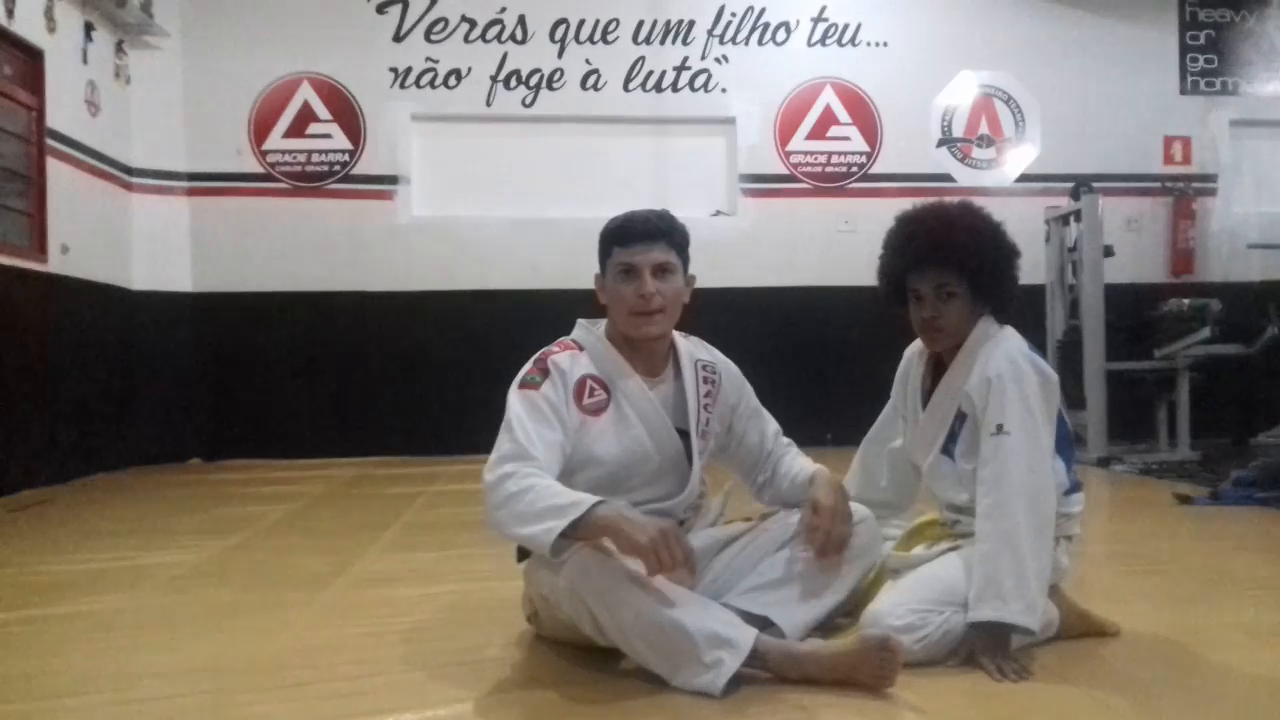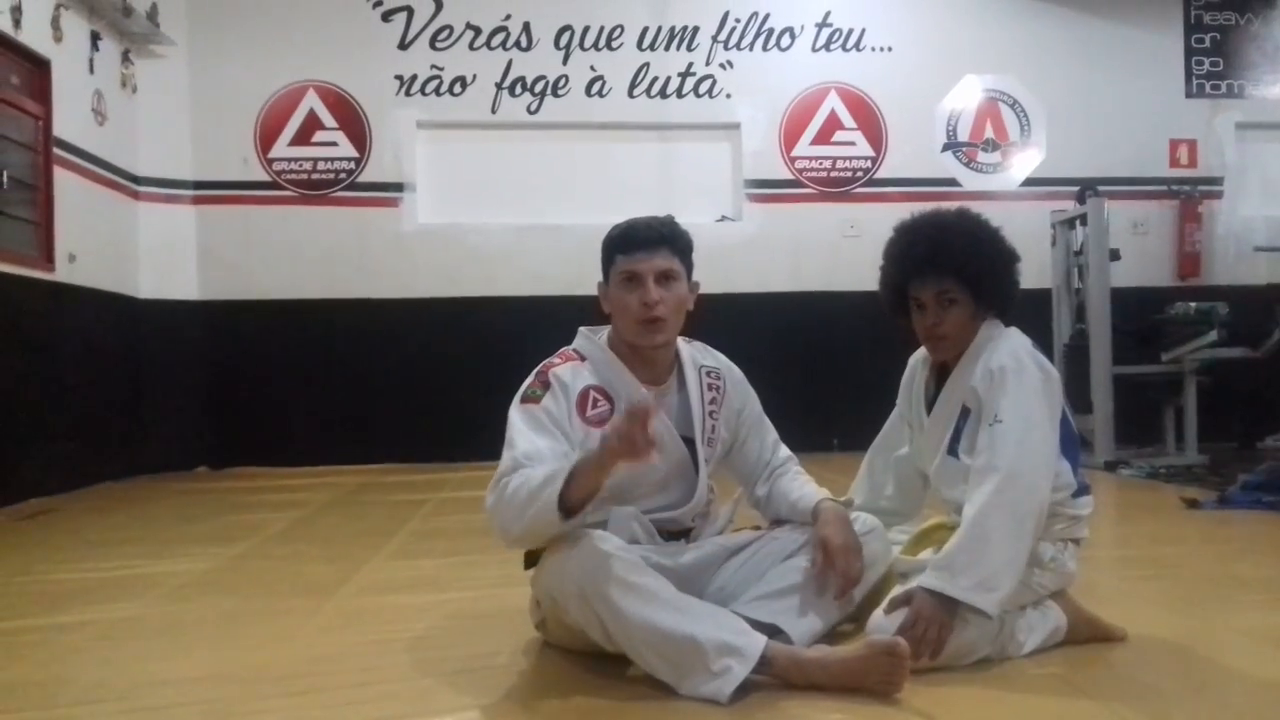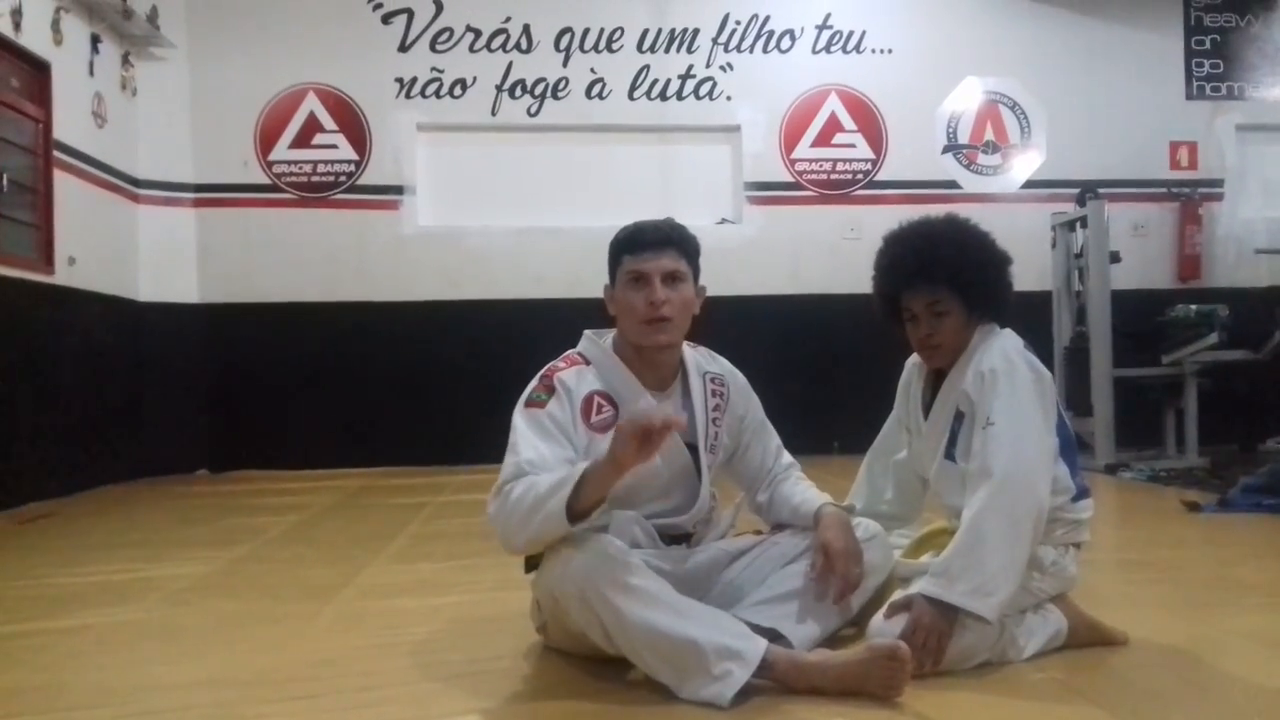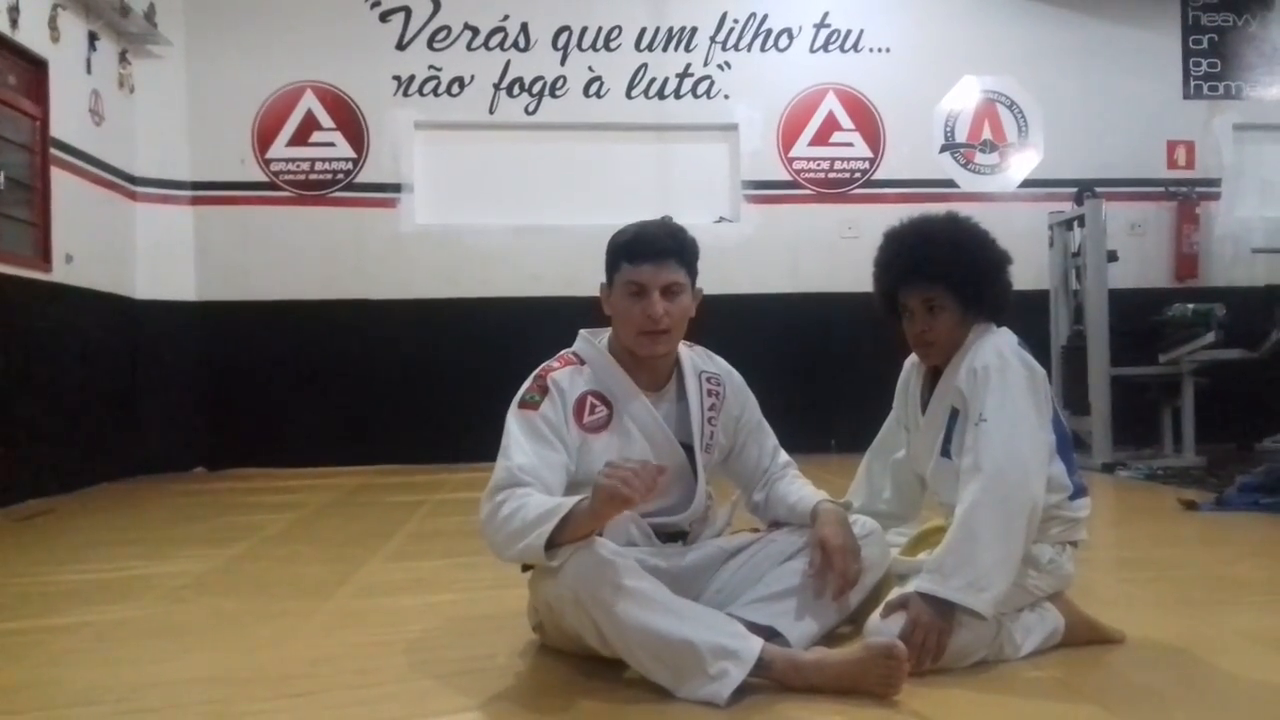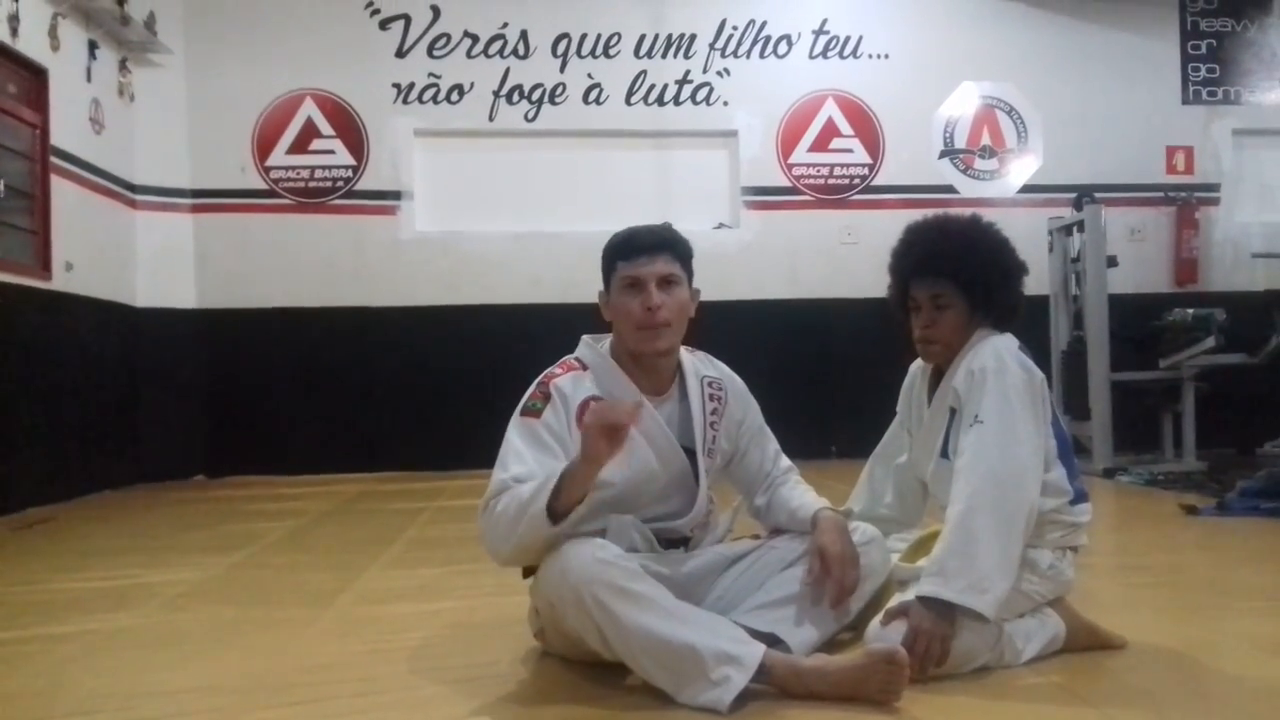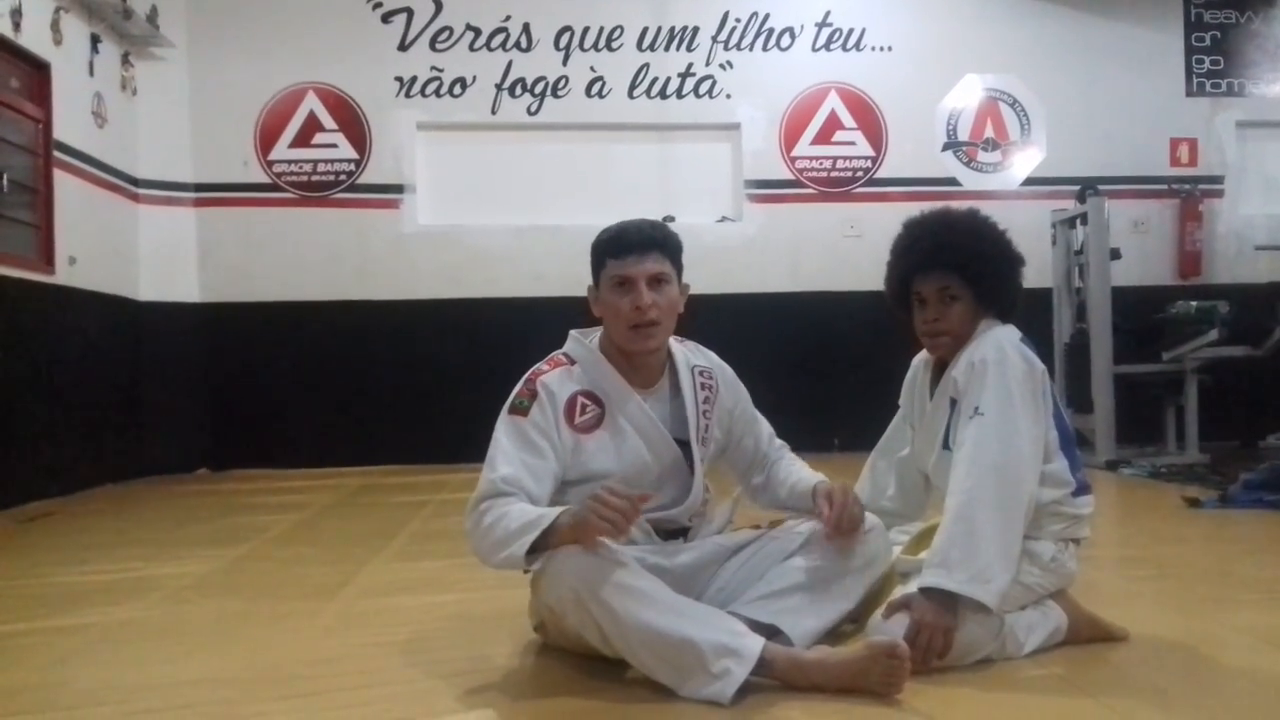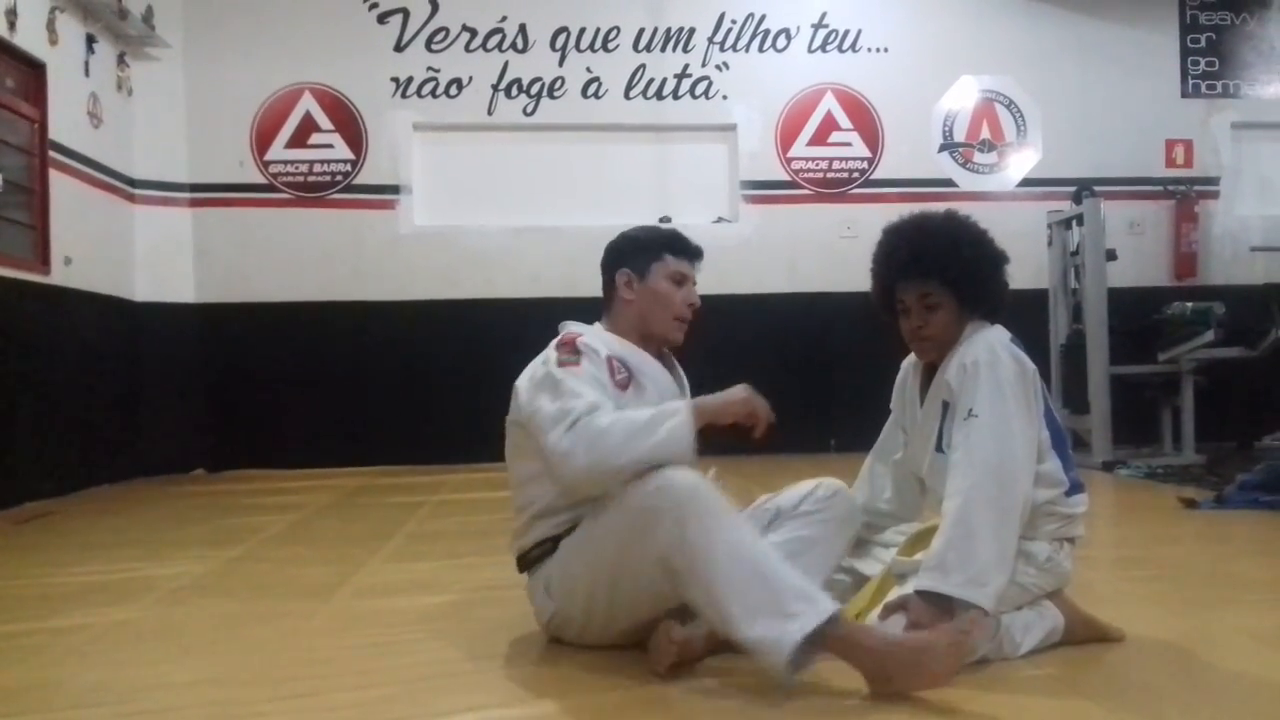
dt=0.7s
person 1, frame 1
left shoulder: (710, 371)
right shoulder: (556, 373)
left elbow: (770, 456)
right elbow: (510, 490)
left wrist: (819, 480)
right wrist: (613, 522)
left hip: (688, 558)
right hip: (601, 566)
left knee: (856, 529)
right knee: (574, 564)
left ankle: (716, 632)
right ankle: (789, 654)
person 1, frame 2
left shoulder: (716, 376)
right shoulder: (559, 382)
left elbow: (772, 470)
right elbow: (512, 511)
left wrist: (827, 510)
right wrist: (601, 460)
left hip: (698, 565)
right hip: (604, 577)
left knee: (865, 538)
right knee: (580, 563)
left ankle: (702, 642)
right ankle: (794, 661)
person 1, frame 3
left shoulder: (719, 380)
right shoulder: (562, 387)
left elbow: (774, 476)
right elbow: (514, 517)
left wrist: (827, 514)
right wrist: (611, 466)
left hip: (700, 569)
right hip: (603, 576)
left knee: (866, 542)
right knee: (577, 565)
left ankle: (721, 642)
right ankle: (794, 664)
person 1, frame 4
left shoulder: (715, 380)
right shoulder: (557, 387)
left elbow: (771, 475)
right elbow: (506, 517)
left wrist: (825, 510)
right wrist: (590, 511)
left hip: (696, 569)
right hip: (602, 583)
left knee: (863, 540)
right knee: (575, 570)
left ankle: (726, 640)
right ankle: (789, 663)
person 1, frame 5
left shoulder: (717, 385)
right shoulder: (561, 392)
left elbow: (773, 480)
right elbow: (502, 531)
left wrist: (825, 519)
right wrist: (584, 469)
left hip: (696, 574)
right hip: (600, 591)
left knee: (863, 546)
right knee: (575, 568)
left ankle: (717, 648)
right ankle: (788, 669)
person 1, frame 6
left shoulder: (706, 374)
right shoulder: (550, 389)
left elbow: (764, 459)
right elbow: (489, 523)
left wrist: (820, 492)
right wrist: (570, 523)
left hip: (696, 565)
right hip: (601, 579)
left knee: (862, 537)
right knee: (571, 572)
left ankle: (728, 639)
right ankle: (792, 662)
person 1, frame 7
left shoulder: (659, 367)
right shoulder: (572, 356)
right elbow: (582, 453)
right wrist: (706, 410)
left hip: (668, 569)
right hip: (576, 584)
left knee: (825, 499)
right knee: (676, 493)
left ankle: (703, 622)
right ankle: (862, 649)
person 2, frame 1
left shoulder: (1006, 368)
right shoulder: (917, 360)
left elbow: (1014, 499)
right elbow: (888, 461)
left wrist: (995, 615)
left hip: (1021, 540)
right hip: (959, 529)
left knee: (887, 628)
left ankle: (1043, 613)
right ankle: (1028, 603)
person 2, frame 2
left shoulder: (1012, 366)
right shoulder: (923, 368)
left elbow: (1008, 493)
right elbow: (893, 468)
left wrist: (948, 588)
left hip: (1033, 541)
right hip: (971, 532)
left knee: (895, 634)
left ankle: (1056, 618)
right ankle: (1031, 606)
person 2, frame 3
left shoulder: (1004, 369)
right shoulder: (919, 371)
left elbow: (1007, 496)
right elbow: (893, 470)
left wrist: (947, 595)
left hip: (1034, 545)
right hip: (977, 537)
left knee: (897, 640)
left ankle: (1056, 622)
right ankle: (1032, 611)
person 2, frame 4
left shoulder: (998, 366)
right shoulder: (918, 370)
left elbow: (1001, 491)
right elbow: (892, 468)
left wrist: (944, 593)
left hip: (1030, 543)
right hip: (975, 536)
left knee: (894, 636)
left ankle: (1054, 620)
right ankle: (1029, 608)
person 2, frame 5
left shoulder: (998, 369)
right shoulder: (923, 374)
left elbow: (992, 493)
right elbow: (894, 474)
left wrist: (944, 598)
left hip: (1031, 549)
right hip: (982, 543)
left knee: (895, 643)
left ankle: (1054, 626)
right ankle: (1035, 617)
person 2, frame 6
left shoulder: (999, 360)
right shoulder: (925, 368)
left elbow: (989, 484)
right elbow: (896, 468)
left wrist: (946, 589)
left hip: (1033, 541)
right hip: (981, 536)
left knee: (898, 635)
left ankle: (1057, 617)
right ankle: (1033, 607)
person 2, frame 7
left shoulder: (990, 362)
right shoulder: (915, 371)
left elbow: (986, 491)
right elbow: (891, 473)
left wrist: (941, 591)
left hip: (1027, 542)
right hip: (968, 534)
left knee: (896, 634)
left ankle: (1051, 618)
right ankle: (1024, 608)
